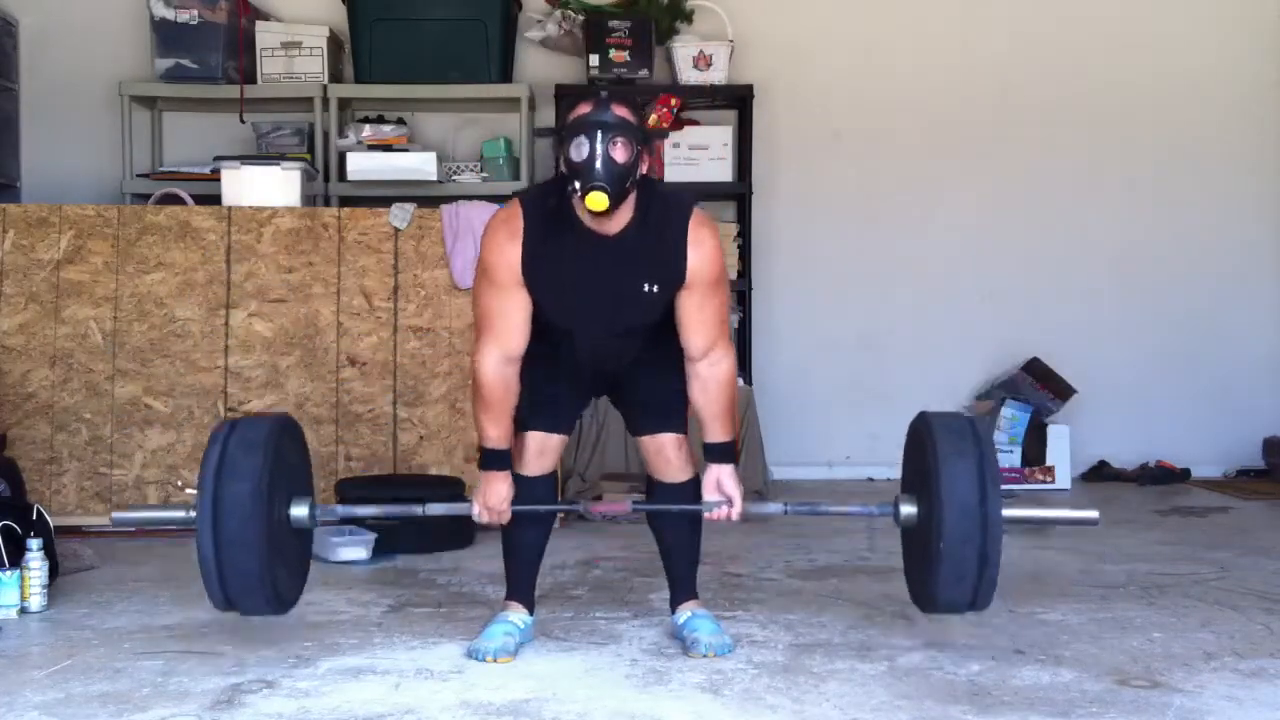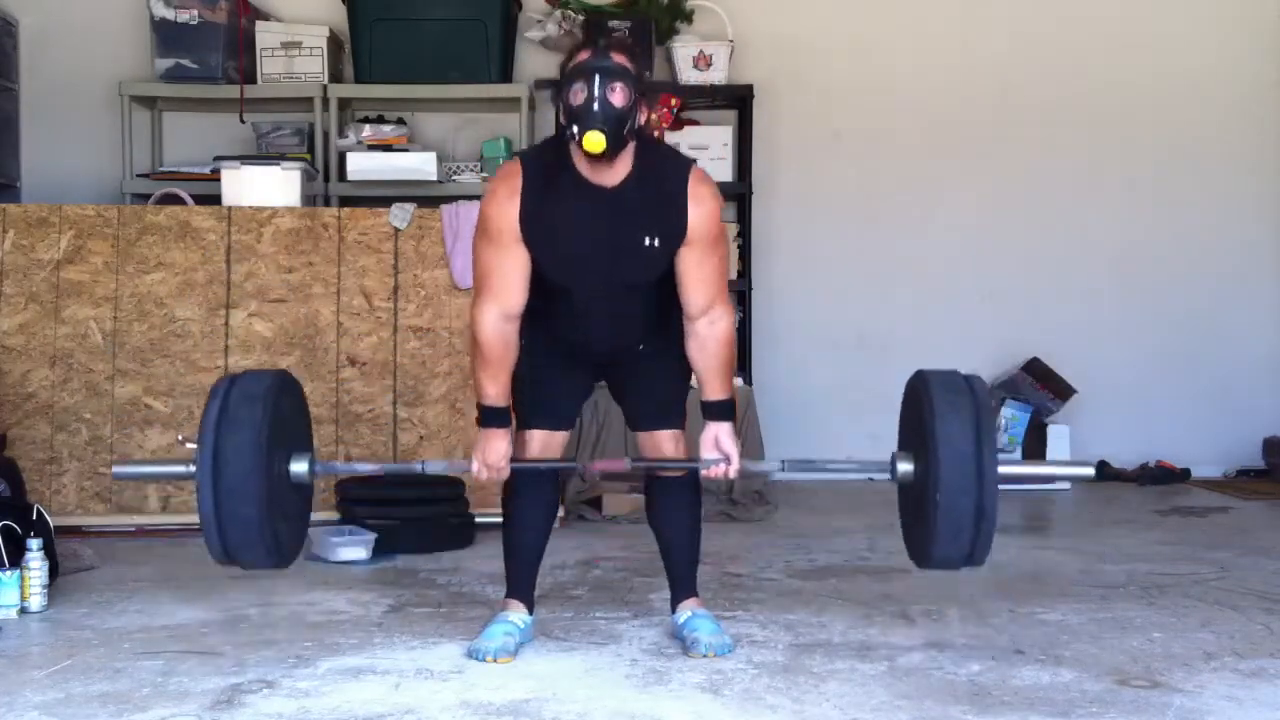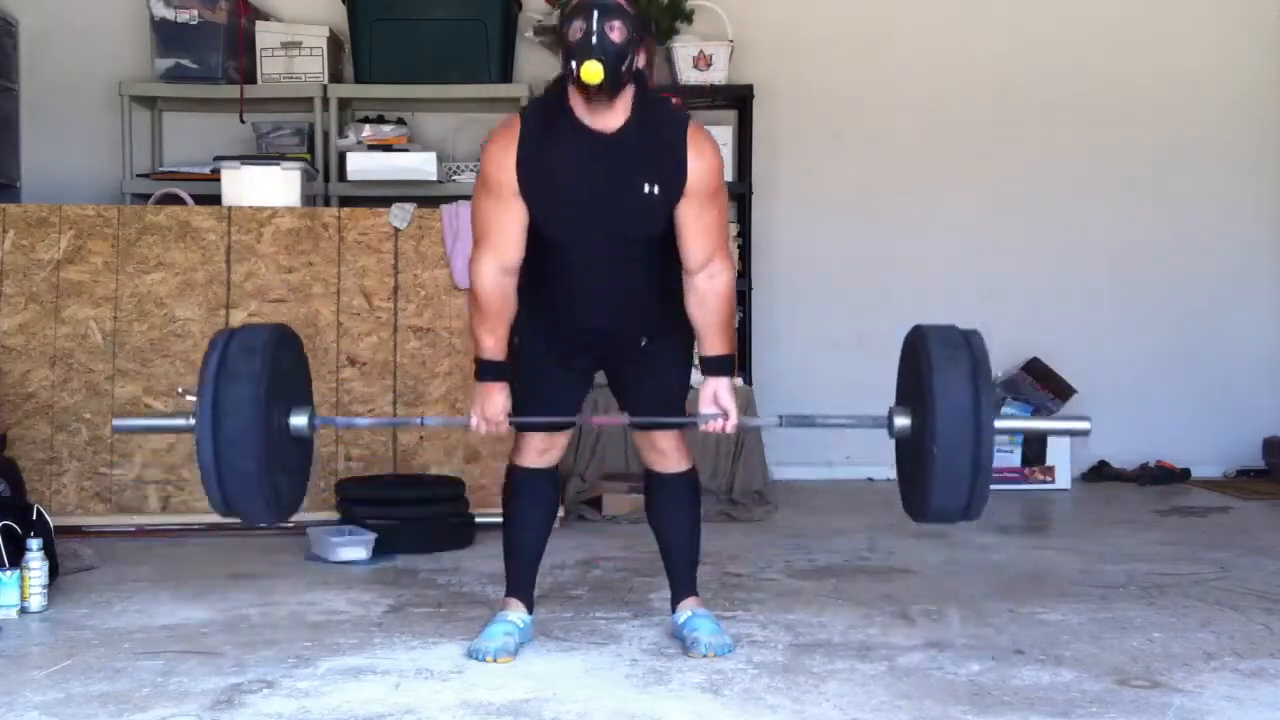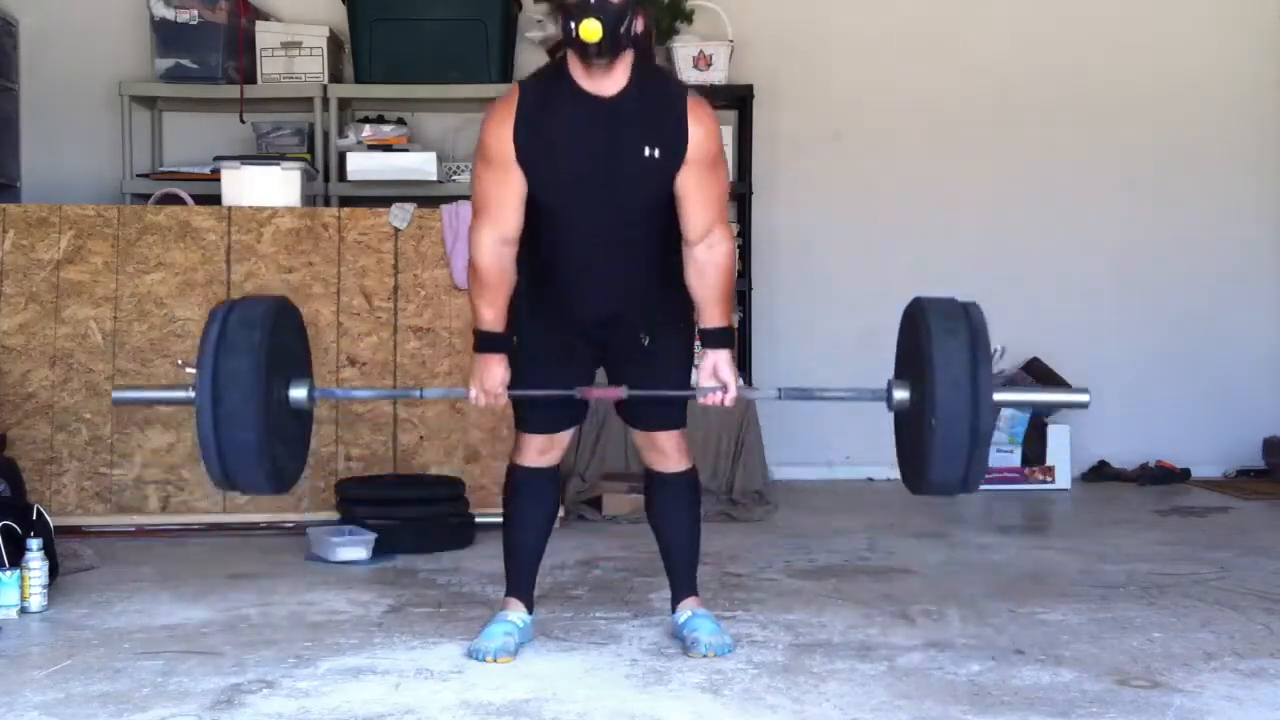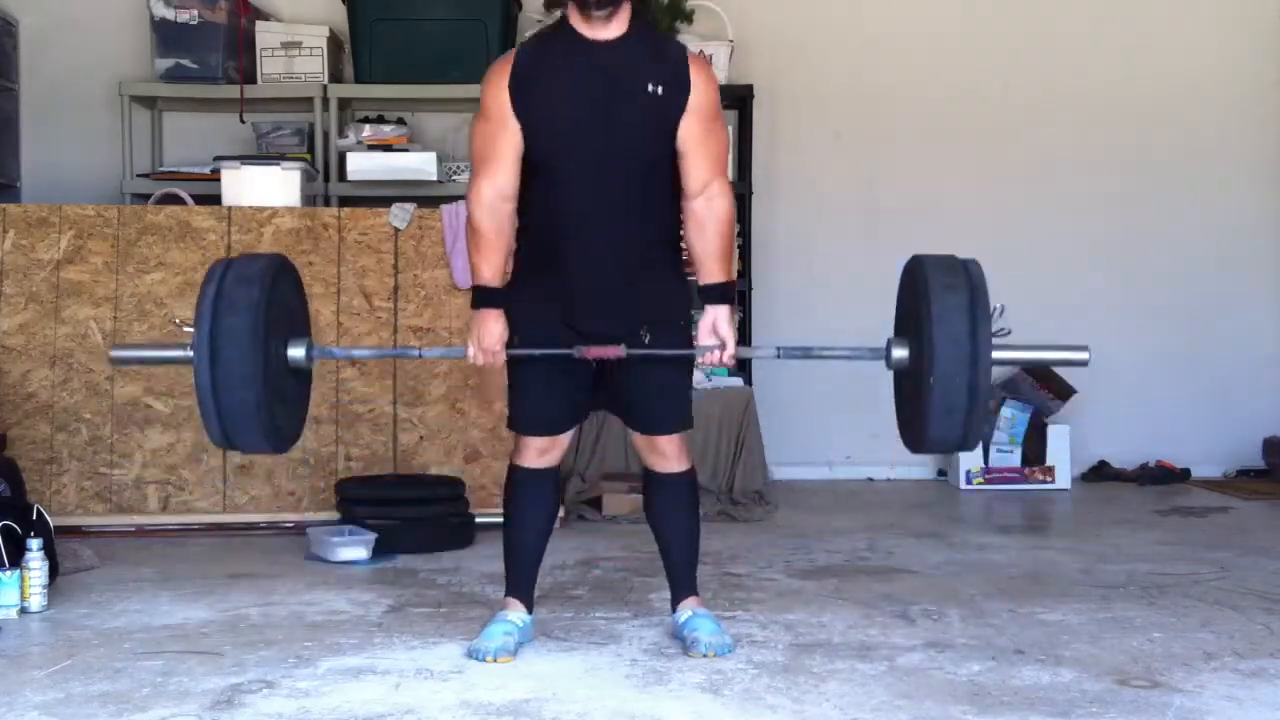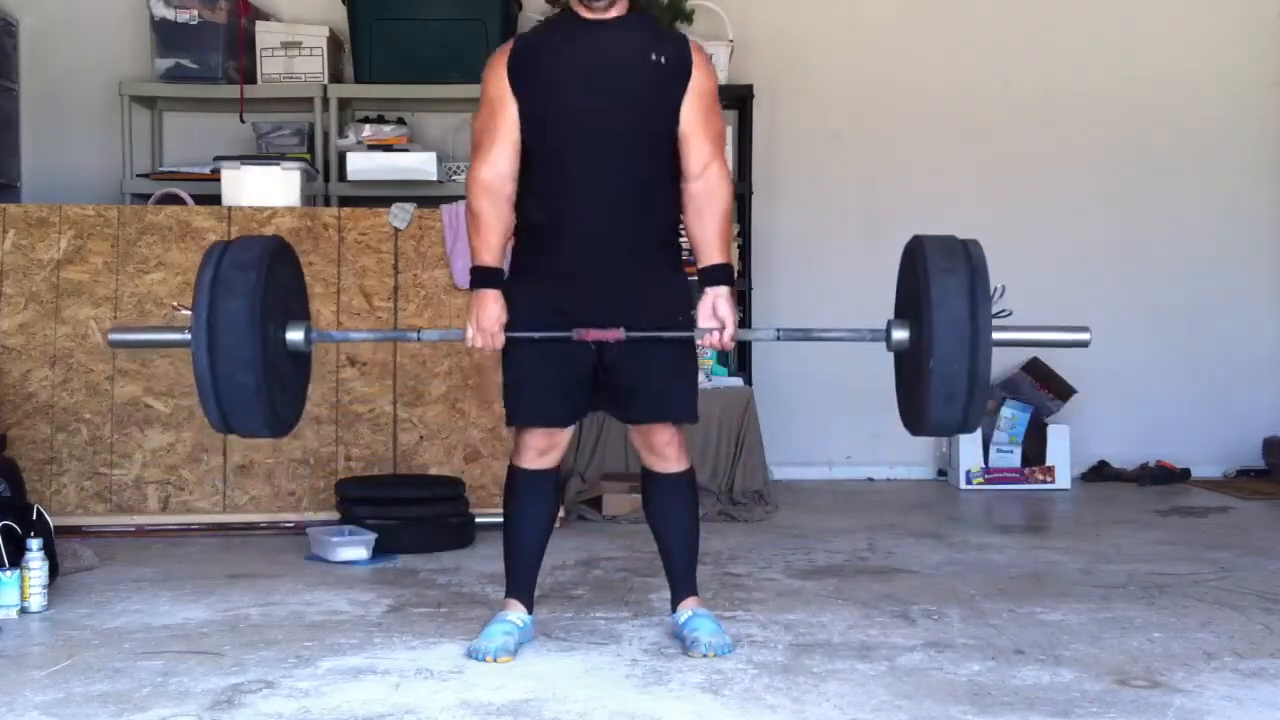
dt=0.1s
person 1, frame 1
left shoulder: (690, 234)
right shoulder: (515, 231)
left elbow: (708, 355)
right elbow: (499, 355)
left wrist: (720, 459)
right wrist: (493, 464)
left hip: (649, 351)
right hip: (552, 351)
left knee: (670, 454)
right knee: (531, 454)
left ankle: (687, 606)
right ankle: (517, 609)
person 1, frame 2
left shoulder: (686, 189)
right shoulder: (518, 187)
left elbow: (707, 313)
right elbow: (498, 313)
left wrist: (719, 418)
right wrist: (492, 424)
left hip: (649, 334)
right hip: (553, 335)
left knee: (668, 447)
right knee: (535, 448)
left ankle: (687, 605)
right ankle: (517, 607)
person 1, frame 3
left shoulder: (686, 145)
right shoulder: (515, 144)
left elbow: (707, 268)
right elbow: (496, 267)
left wrist: (718, 372)
right wrist: (490, 375)
left hip: (650, 321)
right hip: (549, 322)
left knee: (666, 447)
right knee: (535, 448)
left ankle: (688, 605)
right ankle: (516, 607)
person 1, frame 4
left shoulder: (685, 116)
right shoulder: (516, 114)
left elbow: (708, 237)
right elbow: (495, 239)
left wrist: (717, 342)
right wrist: (489, 348)
left hip: (651, 313)
right hip: (548, 316)
left knee: (666, 447)
right knee: (536, 449)
left ankle: (688, 604)
right ankle: (516, 607)
person 1, frame 5
left shoulder: (683, 71)
right shoulder: (517, 73)
left elbow: (706, 193)
right elbow: (494, 194)
left wrist: (716, 303)
right wrist: (488, 305)
left hip: (651, 301)
right hip: (544, 303)
left knee: (666, 448)
right knee: (536, 449)
left ankle: (687, 604)
right ankle: (516, 607)
person 1, frame 6
left shoulder: (677, 54)
right shoulder: (519, 58)
left elbow: (704, 174)
right elbow: (492, 175)
left wrist: (718, 282)
right wrist: (486, 284)
left hip: (650, 291)
right hip: (544, 292)
left knee: (663, 443)
right knee: (537, 445)
left ankle: (688, 604)
right ankle: (517, 608)
